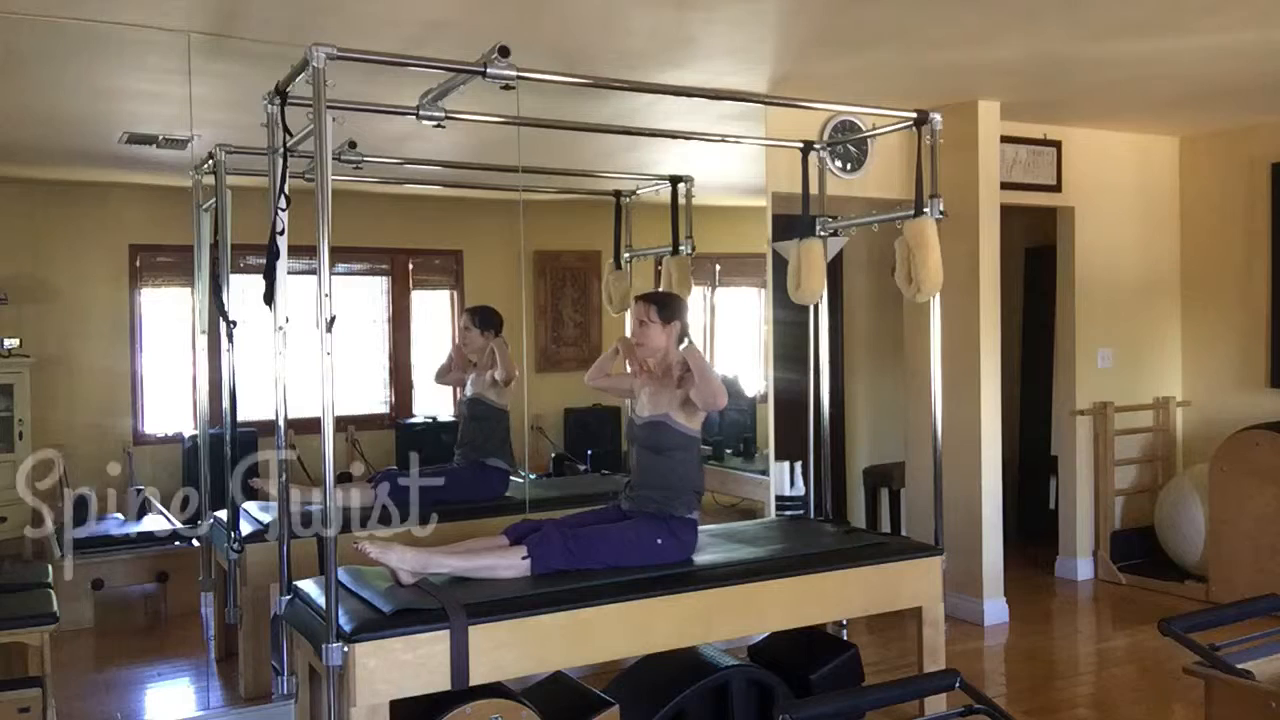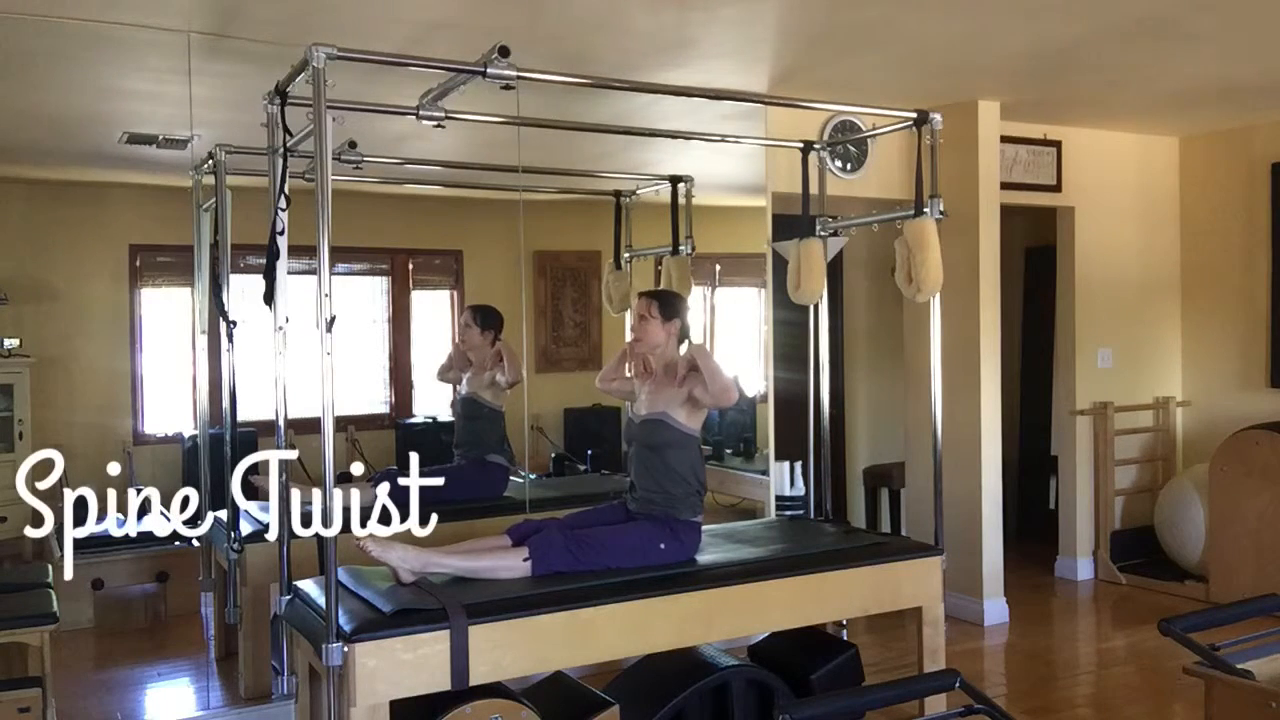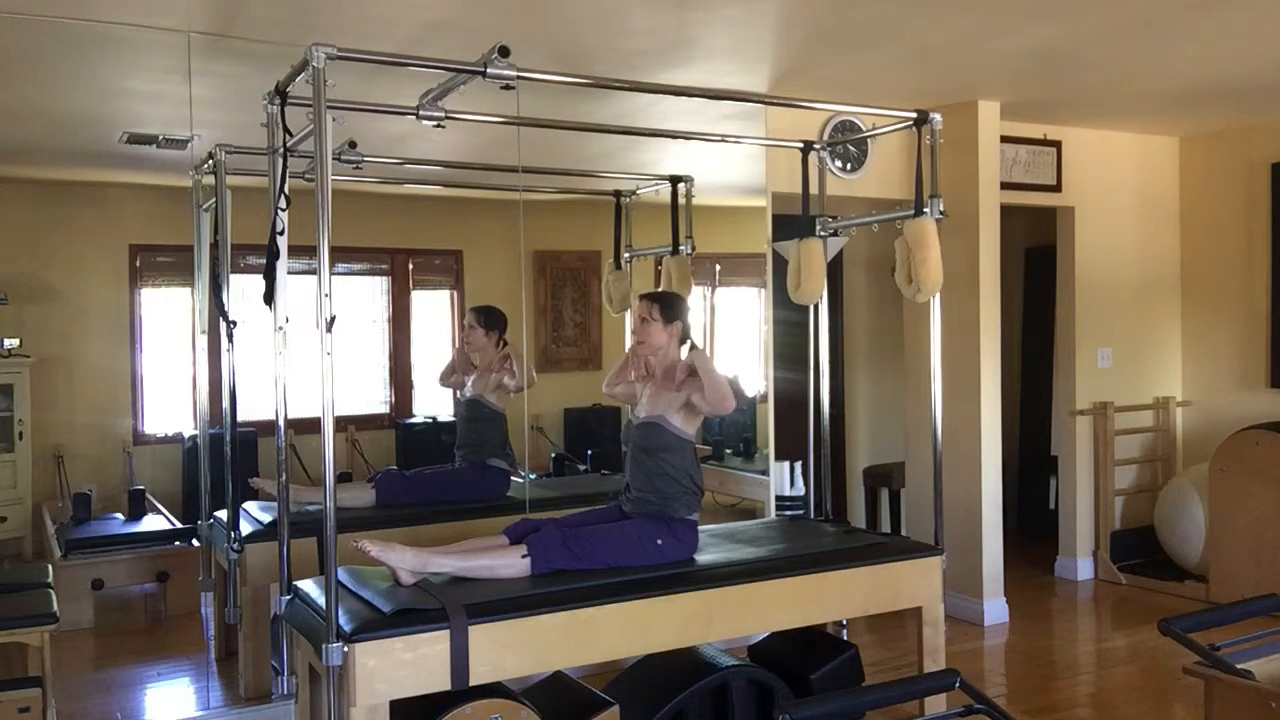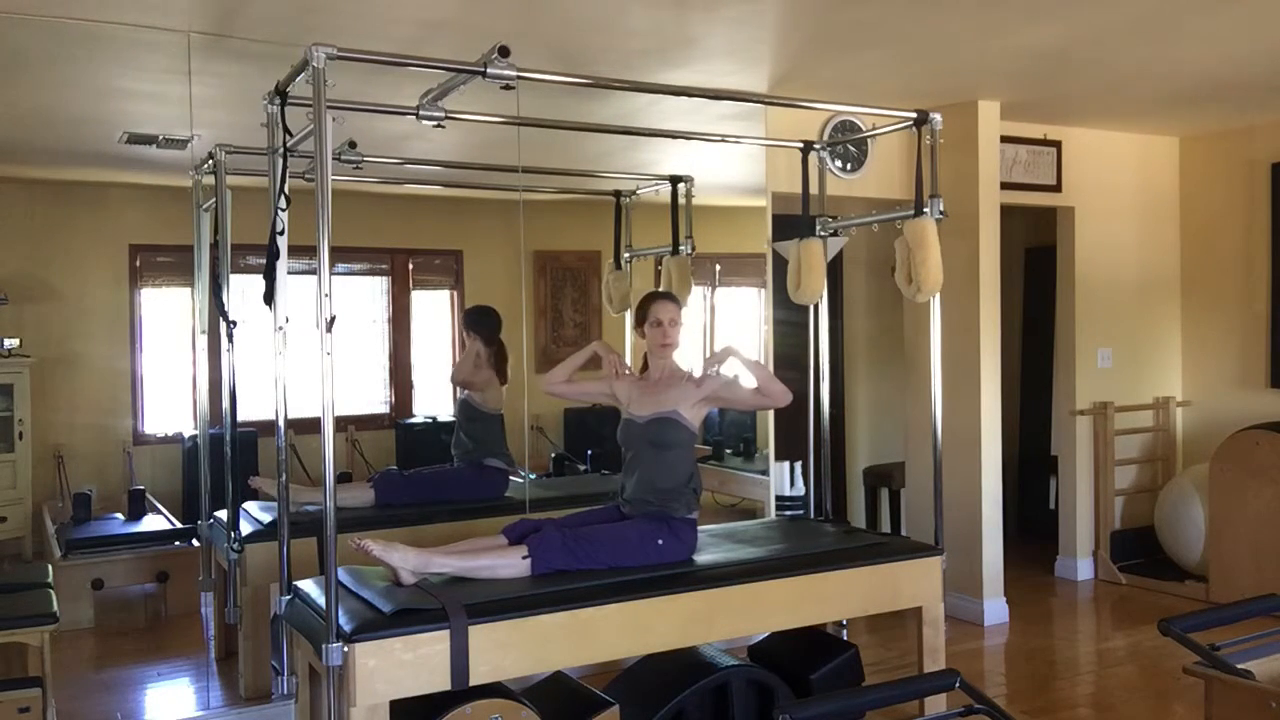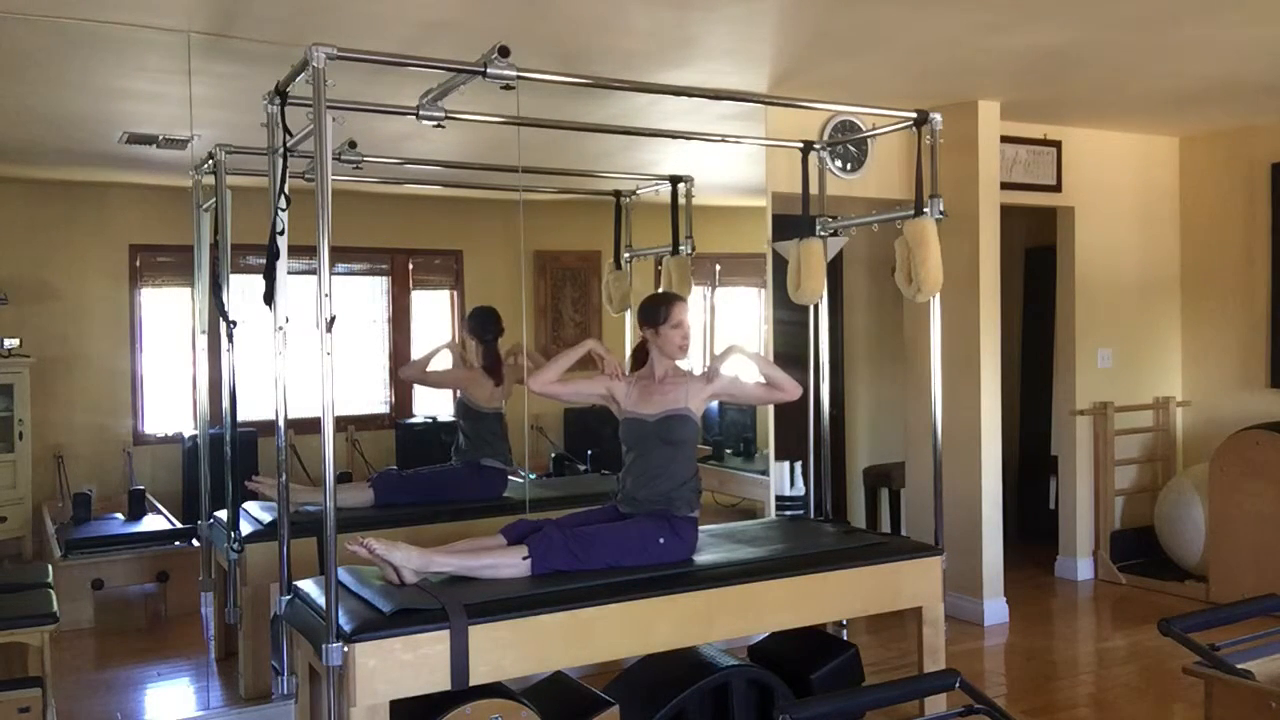
dt=1s
person 1, frame 1
left shoulder: (687, 385)
right shoulder: (644, 382)
left elbow: (718, 400)
right elbow: (594, 379)
left wrist: (691, 353)
right wrist: (618, 347)
left hip: (669, 528)
right hip: (632, 511)
left knee: (556, 548)
right knee: (533, 531)
left ankle: (422, 562)
right ankle: (420, 560)
person 1, frame 2
left shoulder: (689, 385)
right shoulder: (646, 383)
left elbow: (727, 395)
right elbow: (604, 382)
left wrist: (699, 353)
right wrist: (628, 350)
left hip: (673, 529)
right hip: (636, 511)
left knee: (558, 549)
right knee: (536, 531)
left ankle: (422, 562)
right ankle: (420, 558)
person 1, frame 3
left shoulder: (688, 389)
right shoulder: (646, 386)
left elbow: (724, 403)
right elbow: (610, 387)
left wrist: (699, 359)
right wrist: (632, 353)
left hip: (670, 529)
right hip: (632, 512)
left knee: (556, 548)
right knee: (532, 530)
left ankle: (422, 562)
right ankle: (420, 560)
person 1, frame 4
left shoulder: (699, 387)
right shoulder: (624, 387)
left elbow: (780, 397)
right elbow: (551, 384)
left wrist: (736, 354)
right wrist: (594, 349)
left hip: (670, 528)
right hip: (627, 513)
left knee: (555, 548)
right knee: (532, 530)
left ankle: (423, 564)
right ankle: (419, 560)
person 1, frame 5
left shoulder: (701, 385)
right shoulder: (619, 387)
left elbow: (790, 391)
right elbow: (538, 383)
left wrist: (742, 352)
right wrist: (590, 346)
left hip: (671, 526)
right hip: (625, 512)
left knee: (557, 548)
right knee: (531, 529)
left ankle: (424, 562)
right ankle: (419, 563)
person 2, frame 1
left shoulder: (495, 375)
right shoulder: (474, 375)
left elbow: (509, 374)
right elbow: (440, 377)
left wrist: (498, 343)
right wrist: (456, 350)
left hip: (488, 474)
right hip: (469, 468)
left knee: (400, 487)
right knee: (392, 481)
left ankle: (306, 495)
person 2, frame 2
left shoulder: (494, 374)
right shoulder: (471, 374)
left elbow: (514, 376)
right elbow: (442, 374)
left wrist: (503, 347)
right wrist: (456, 351)
left hip: (487, 472)
right hip: (468, 467)
left knee: (400, 486)
right knee: (390, 481)
left ankle: (306, 495)
right ankle: (303, 492)
person 2, frame 3
left shoulder: (500, 376)
right shoulder: (474, 376)
left elbow: (525, 381)
right elbow: (444, 380)
left wrist: (511, 351)
right wrist: (458, 355)
left hip: (489, 474)
right hip: (469, 469)
left knee: (402, 487)
right knee: (392, 479)
left ankle: (300, 496)
right ankle: (301, 494)
person 2, frame 4
left shoulder: (485, 376)
right shoulder: (490, 371)
left elbow: (459, 377)
left wrist: (473, 349)
left hip: (486, 475)
right hip: (474, 468)
left knee: (399, 487)
right knee: (393, 479)
left ankle: (298, 496)
right ankle: (300, 492)
person 2, frame 5
left shoulder: (469, 377)
right shoulder: (508, 373)
left elbow: (407, 373)
left wrist: (443, 348)
right wrist: (520, 351)
left hip: (483, 475)
right hip: (484, 471)
left knee: (396, 486)
right knee: (393, 480)
left ankle: (297, 496)
right ankle: (302, 491)
